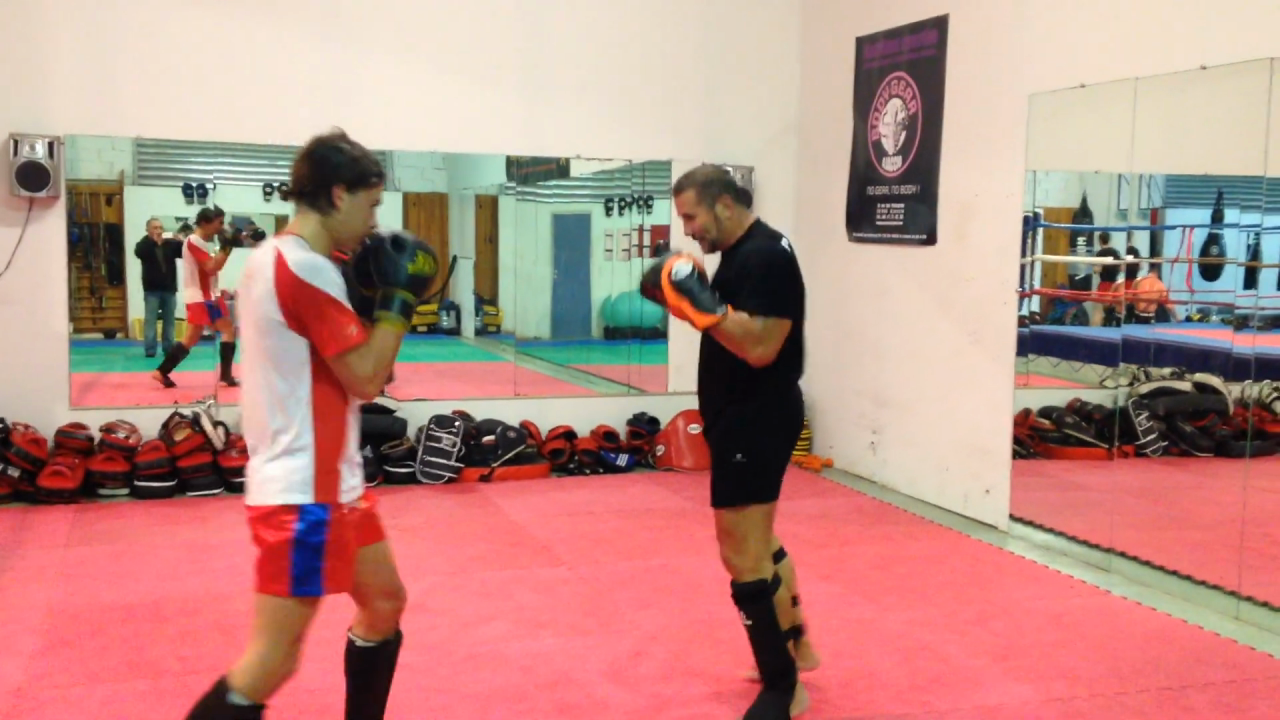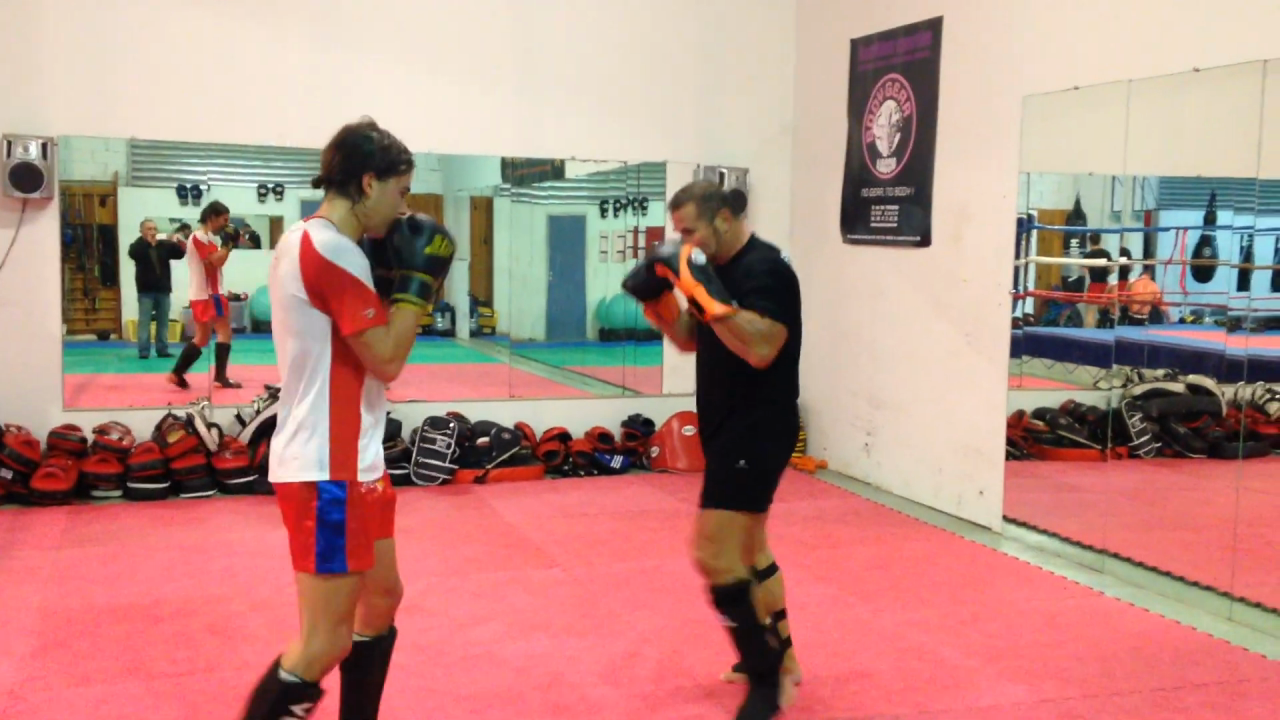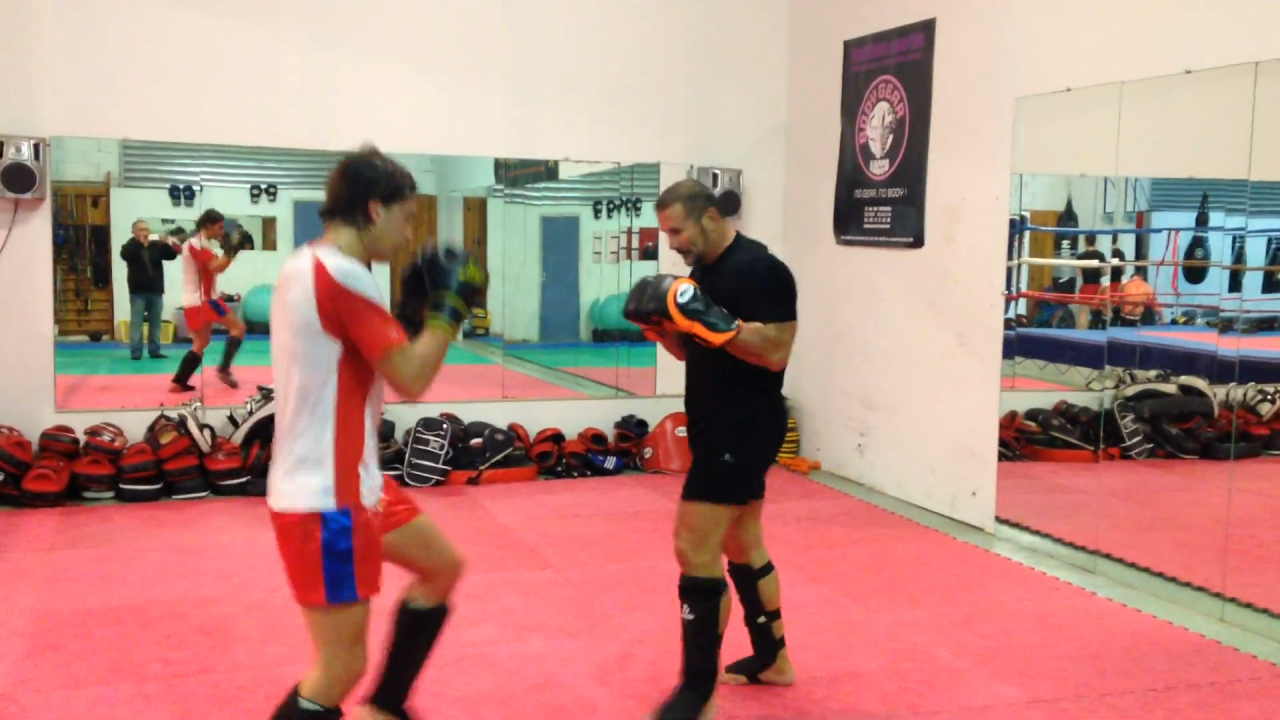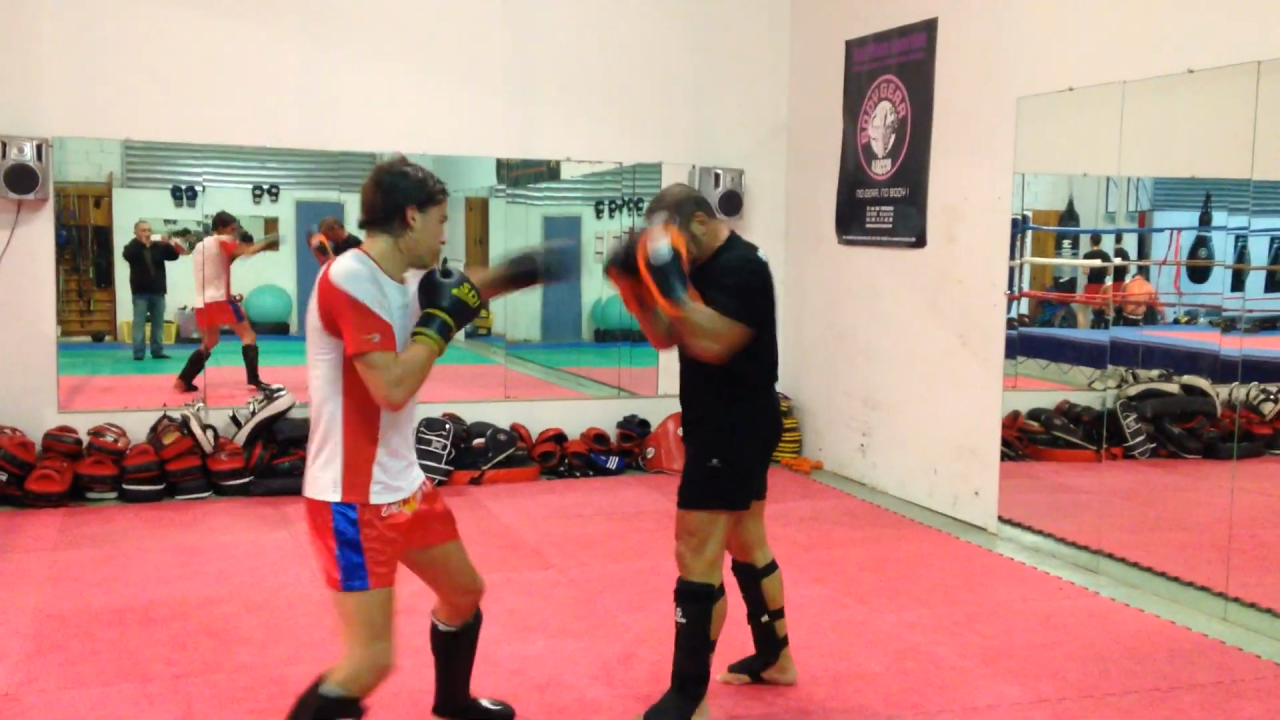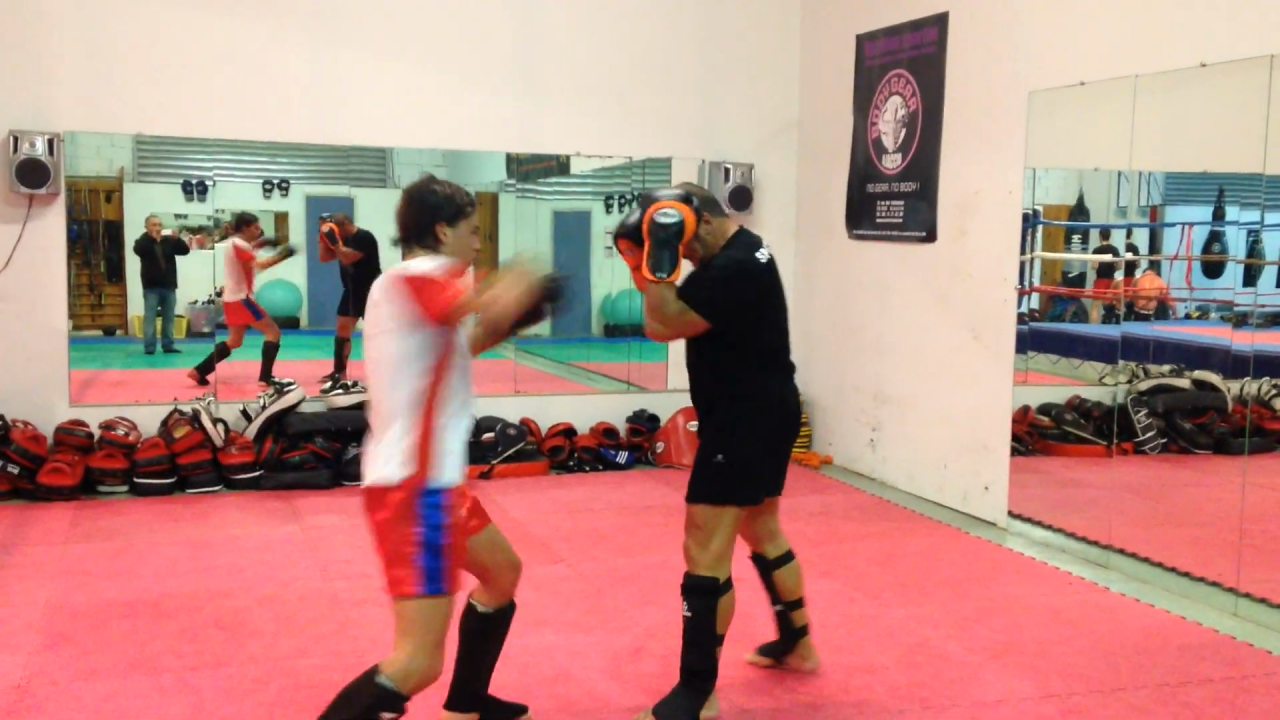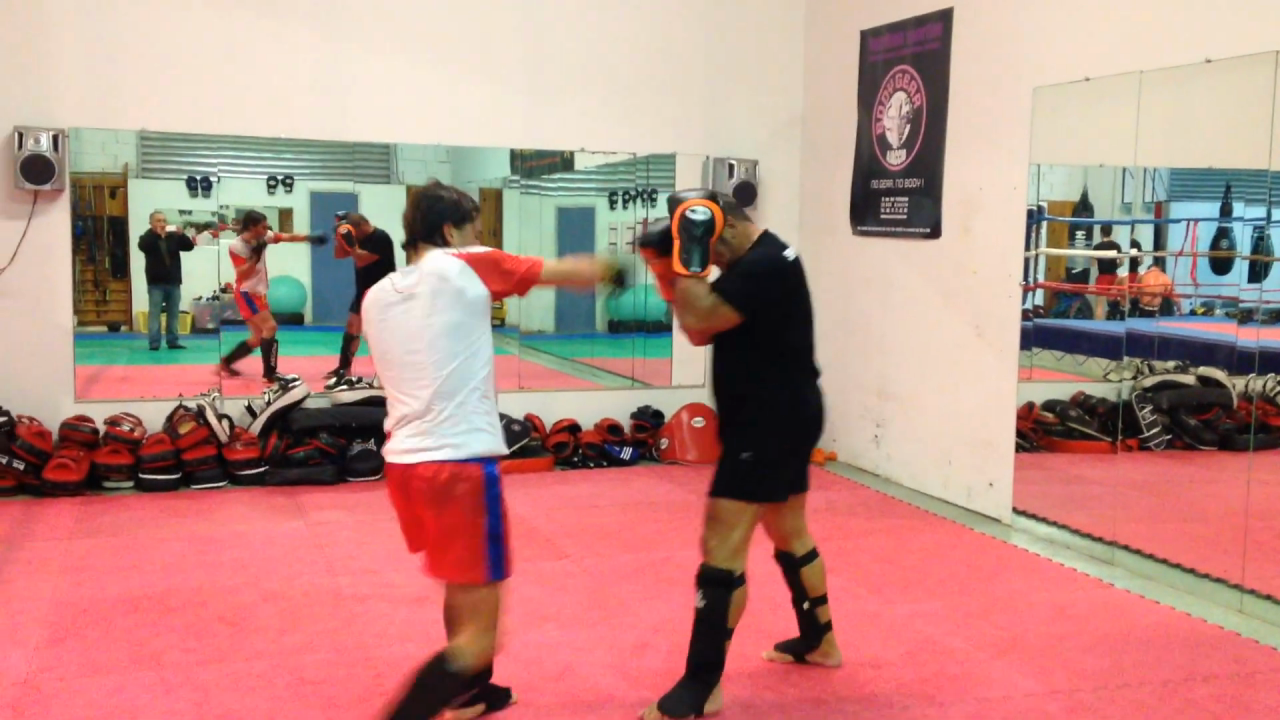
dt=0.2s
person 1, frame 1
left shoulder: (275, 259)
right shoulder: (304, 268)
right elbow: (365, 377)
left wrist: (381, 289)
right wrist: (399, 295)
left hip: (331, 482)
right hip: (303, 493)
left knee: (385, 604)
right knee: (270, 665)
person 1, frame 2
left shoulder: (311, 242)
right shoulder: (326, 249)
left elbow: (362, 337)
right elbow: (385, 360)
left wrist: (396, 271)
right wrist: (418, 278)
left hip: (353, 464)
right hip: (325, 472)
left knee: (379, 602)
right knee: (325, 639)
person 1, frame 3
left shoulder: (312, 265)
right shoulder: (340, 277)
left elbow: (374, 361)
right elbow: (411, 377)
left wrist: (430, 300)
right wrist: (449, 302)
left hip: (353, 482)
right hip: (324, 498)
left knee: (442, 567)
right knee: (340, 666)
person 1, frame 4
left shoulder: (400, 272)
right shoulder: (346, 279)
left elbow: (462, 286)
right elbow: (392, 388)
left wrist: (520, 268)
right wrist: (441, 321)
left hip: (401, 482)
right hip: (352, 496)
left knee: (464, 590)
right knee: (366, 661)
person 1, frame 5
left shoulder: (419, 285)
right shoulder: (418, 278)
left elbow: (469, 339)
right elbow: (495, 308)
left wrist: (523, 306)
right wrist: (529, 284)
left hip: (437, 481)
right hip: (414, 485)
left knee: (503, 572)
right knee: (416, 663)
person 1, frame 6
left shoulder: (376, 298)
right shoulder: (469, 266)
right elbow: (571, 272)
right wrist: (615, 268)
left hip: (407, 463)
right hip: (461, 463)
left knee: (474, 583)
right knee: (483, 634)
person 2, frame 1
left shoulder: (764, 258)
right shoulder: (741, 252)
left elbow: (761, 347)
left wrist: (698, 299)
right wrist: (679, 296)
left hip: (757, 419)
right hip: (744, 416)
left knee: (743, 554)
right knee: (757, 537)
right ankle: (796, 644)
person 2, frame 2
left shoulder: (766, 271)
right shoulder: (719, 270)
left elbow: (760, 349)
right elbow: (692, 341)
left wrist: (706, 294)
right wrist: (661, 300)
left hip: (757, 432)
right hip: (731, 429)
left knee: (716, 558)
right knee: (746, 548)
right ankle: (779, 657)
person 2, frame 3
left shoulder: (758, 269)
right shoulder: (706, 270)
left elbow: (776, 350)
right elbow: (684, 348)
left wrist: (708, 318)
right wrist: (655, 319)
left hip: (743, 427)
right hip: (718, 425)
left knee: (696, 549)
right knee: (741, 544)
right ankle: (772, 657)
person 2, frame 4
left shoulder: (738, 268)
right shoulder: (711, 265)
left elbow: (712, 345)
right elbow: (666, 333)
left wrist: (669, 281)
right wrist: (635, 284)
left hip: (734, 427)
right hip: (736, 422)
left knee: (698, 556)
right knee: (747, 541)
right ankle: (774, 656)
person 2, frame 5
left shoulder: (733, 268)
right shoulder: (738, 255)
left elbow: (661, 326)
right elbow: (676, 317)
left wrist: (659, 256)
right wrist: (643, 259)
left hip: (747, 423)
right hip: (766, 414)
left knee: (705, 551)
right knee: (763, 532)
right ankle: (797, 643)
person 2, frame 6
left shoulder: (763, 267)
right shoulder: (761, 260)
left elbow: (698, 322)
right elbow: (704, 328)
left wrist: (689, 254)
right wrist: (668, 271)
left hip: (769, 422)
right hip: (784, 416)
left knee: (721, 545)
right knee: (788, 531)
right ankle: (819, 639)
